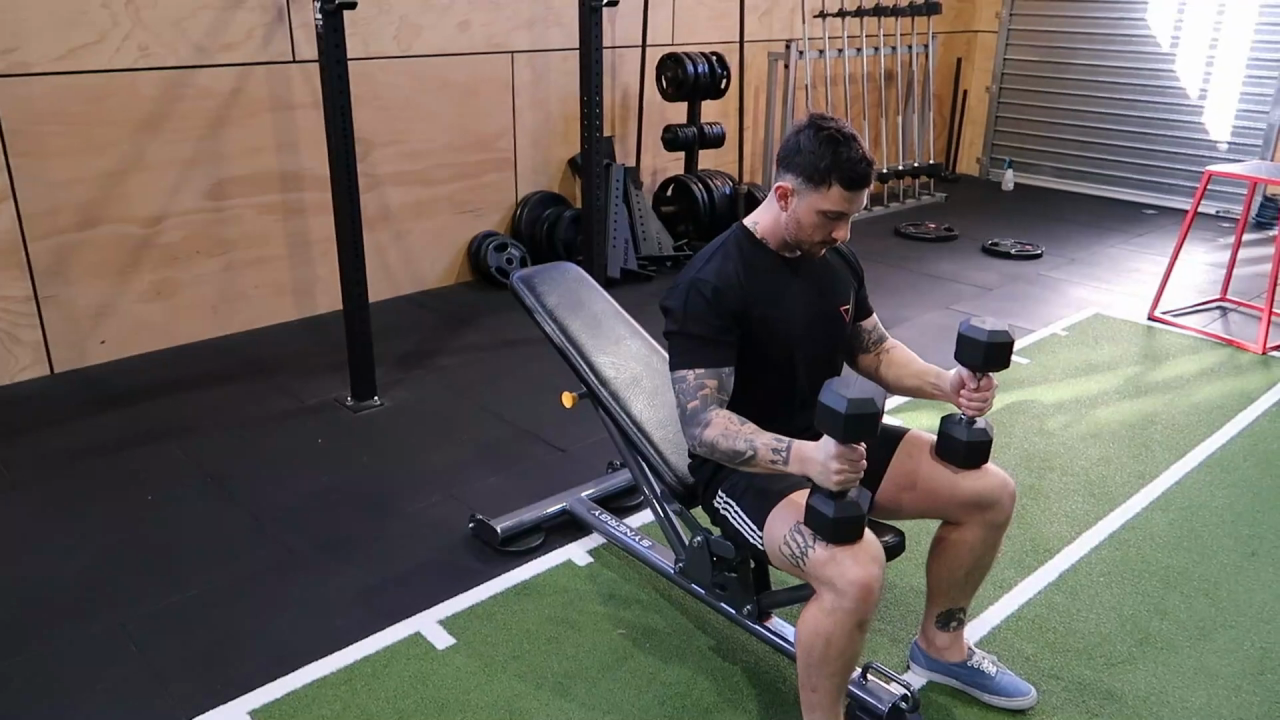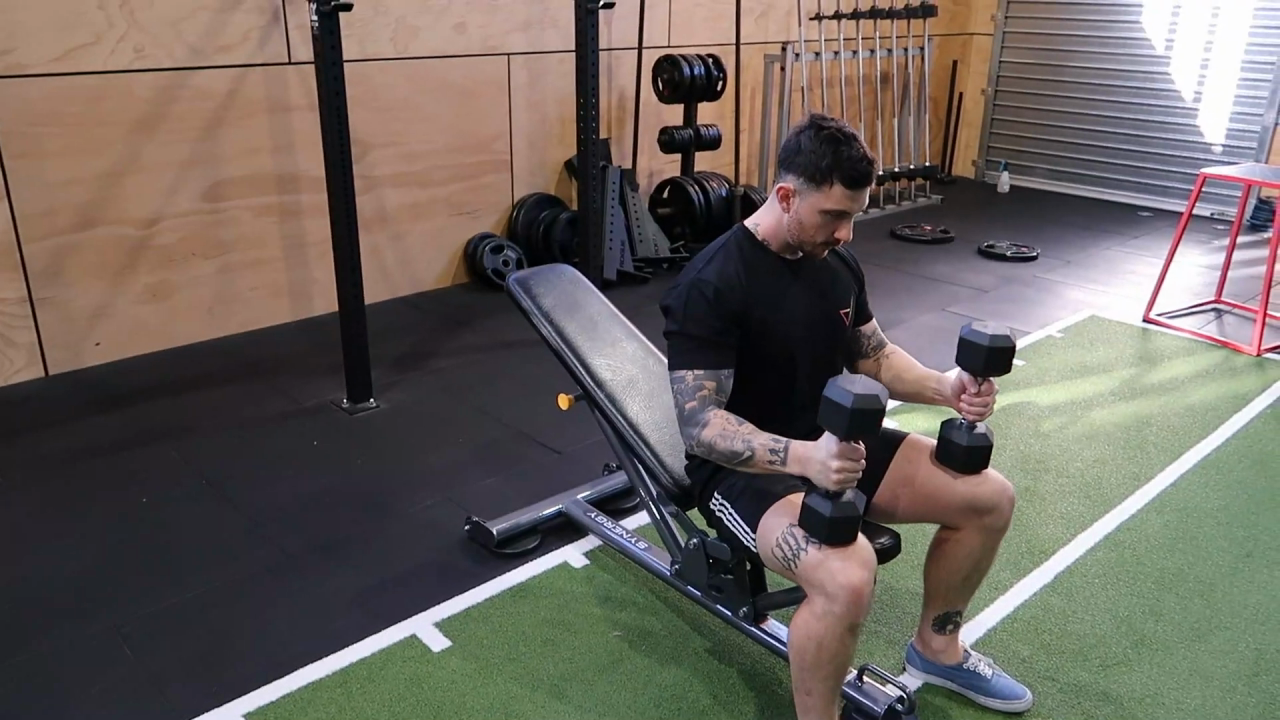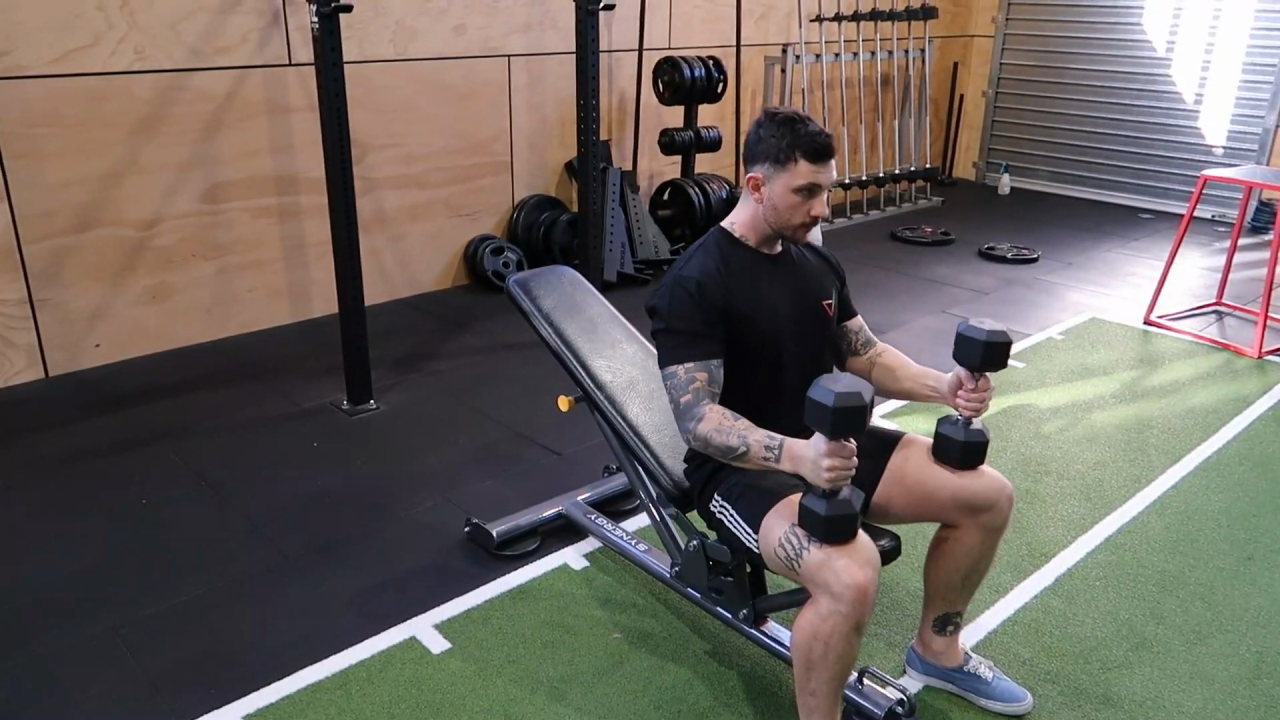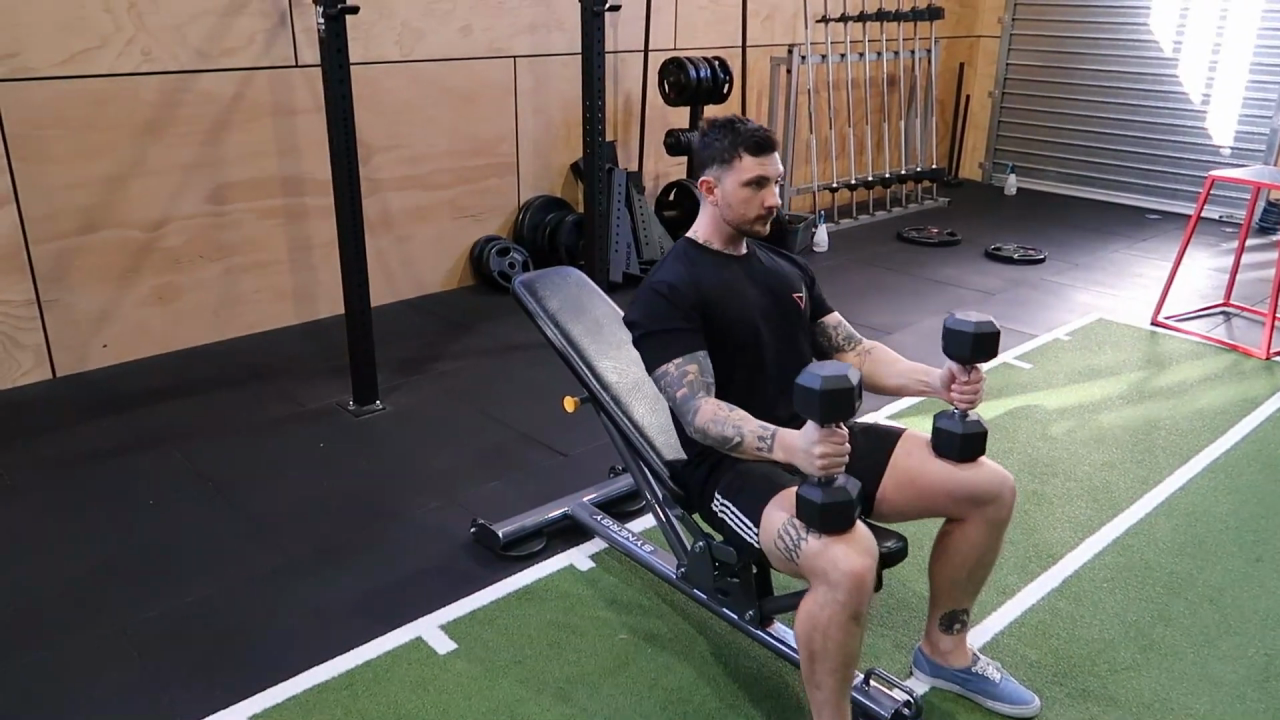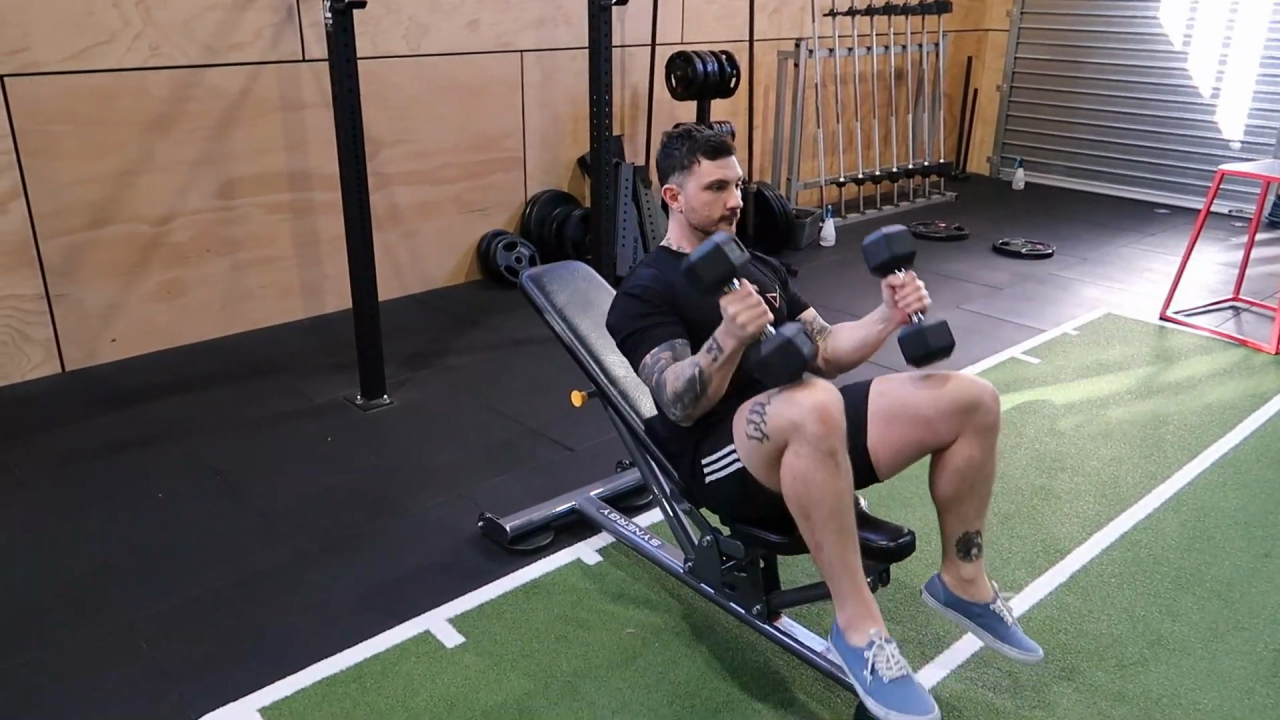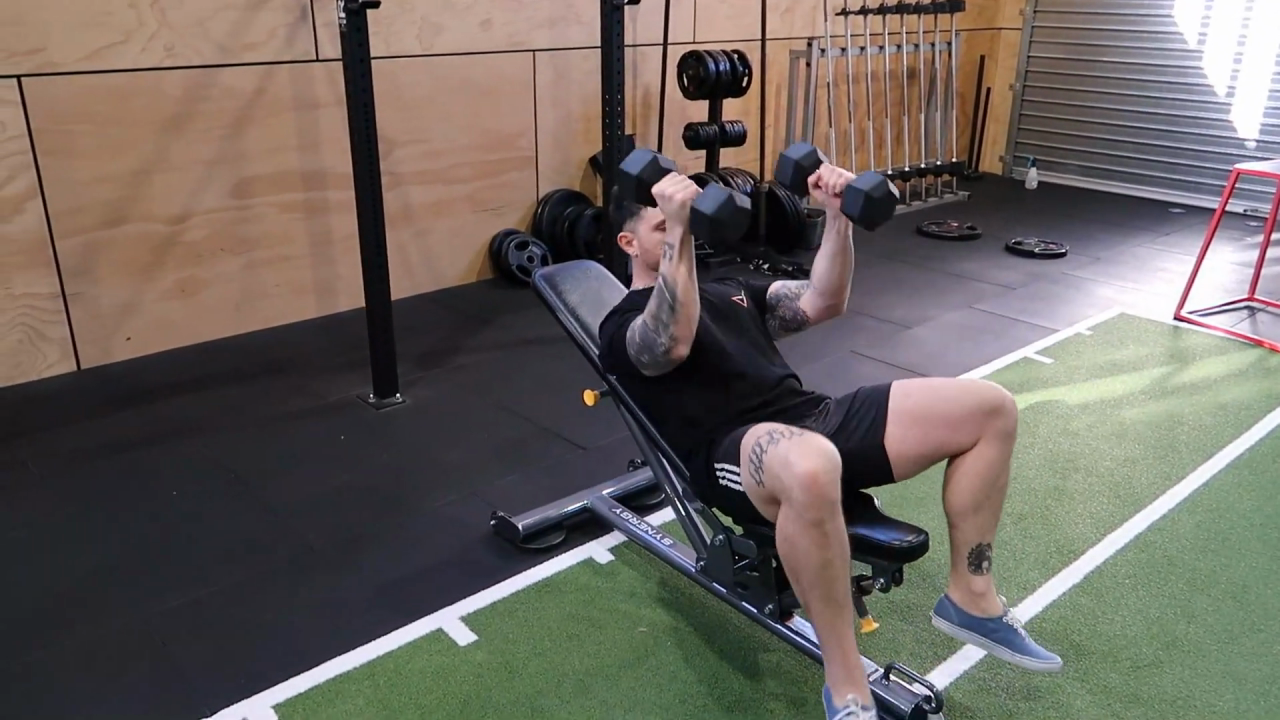
dt=0.3s
person 1, frame 1
left shoulder: (836, 262)
right shoulder: (712, 283)
left elbow: (875, 354)
right elbow: (701, 424)
left wrist: (944, 382)
right wrist: (803, 457)
left hip: (831, 441)
right hip: (747, 467)
left knee: (990, 493)
right knee: (855, 572)
left ankle: (941, 645)
person 1, frame 2
left shoulder: (835, 264)
right shoulder: (712, 284)
left elbow: (874, 358)
right elbow: (699, 425)
left wrist: (945, 387)
right wrist: (803, 459)
left hip: (829, 445)
right hip: (745, 469)
left knee: (989, 498)
right knee: (846, 579)
left ankle: (937, 647)
person 1, frame 3
left shoulder: (816, 264)
right shoulder: (695, 283)
left elbow: (865, 356)
right elbow: (697, 417)
left wrist: (943, 386)
right wrist: (795, 455)
left hip: (825, 445)
right hip: (740, 470)
left knee: (988, 496)
right knee: (850, 577)
left ankle: (938, 650)
person 1, frame 4
left shoulder: (784, 266)
right shoulder: (669, 290)
left elbow: (853, 353)
right elbow: (696, 411)
left wrist: (935, 381)
right wrist: (789, 444)
left hip: (821, 442)
right hip: (739, 467)
left knee: (990, 490)
right knee: (849, 564)
left ankle: (945, 650)
person 1, frame 5
left shoulder: (759, 268)
right shoulder: (645, 291)
left elbow: (831, 355)
right elbow: (683, 406)
left wrist: (889, 316)
right wrist: (728, 342)
left hip: (813, 428)
right hip: (728, 460)
left knee: (972, 401)
right knee: (814, 407)
left ankle: (963, 581)
right ankle: (859, 626)
person 1, frame 6
left shoulder: (729, 288)
right shoulder: (624, 324)
left elbow: (823, 302)
right elbow: (671, 344)
left wrist: (836, 218)
right wrist: (678, 236)
left hip: (815, 424)
right hip: (735, 456)
left knee: (989, 408)
right knee: (810, 469)
left ankle: (971, 598)
